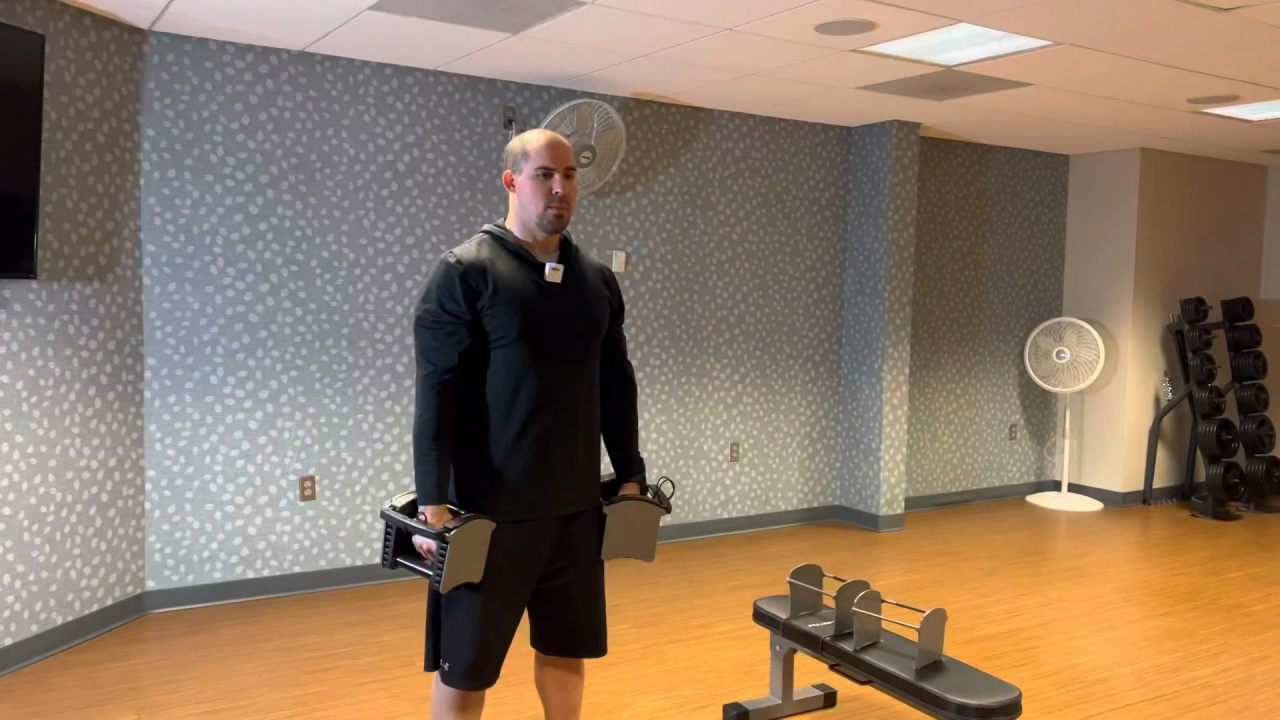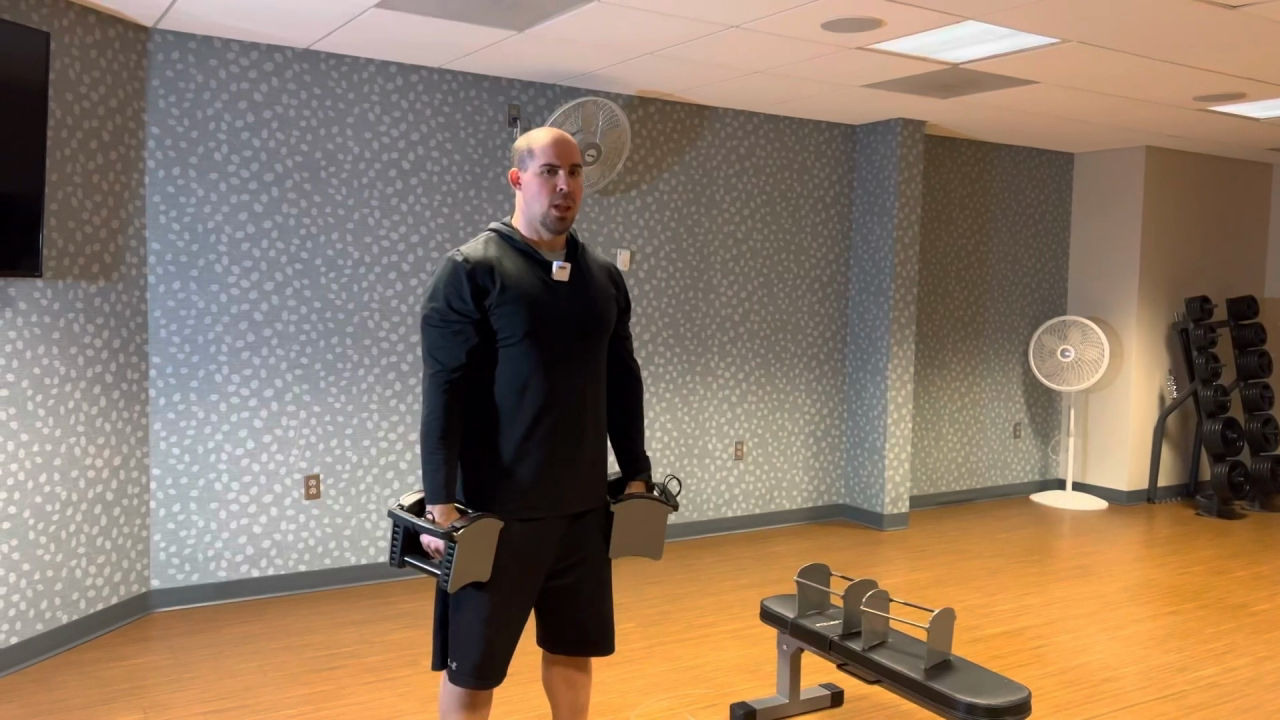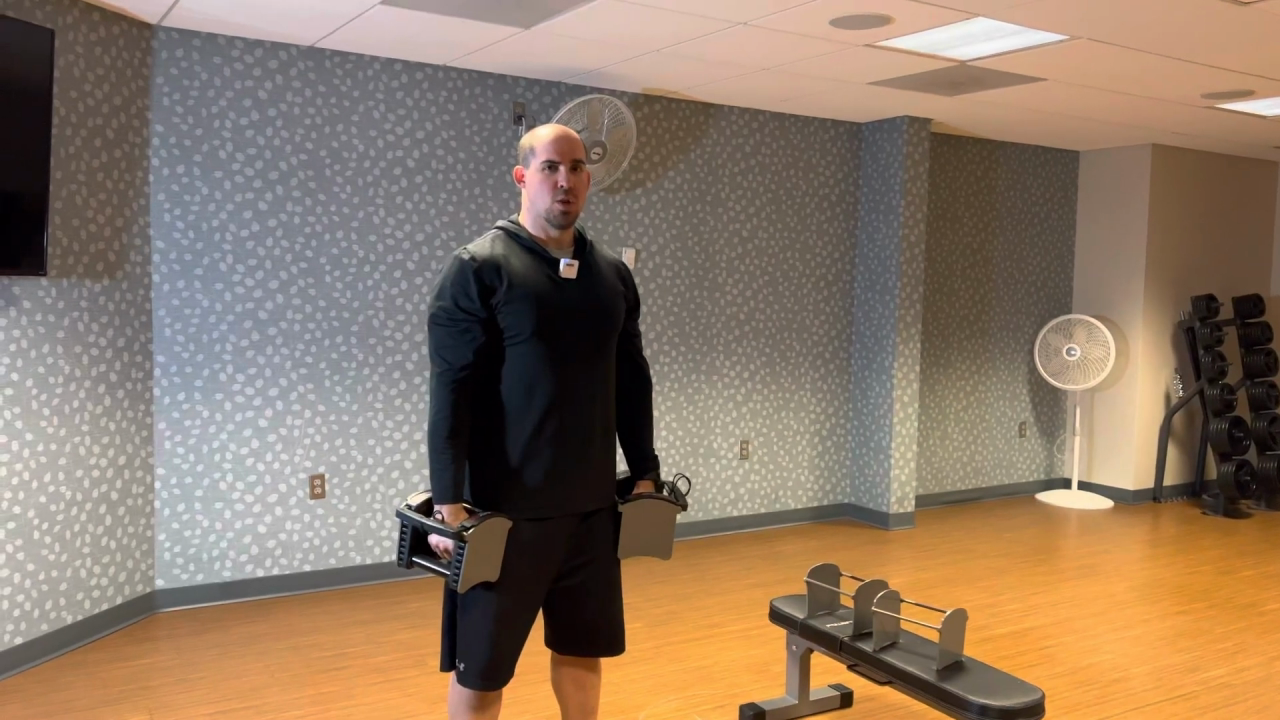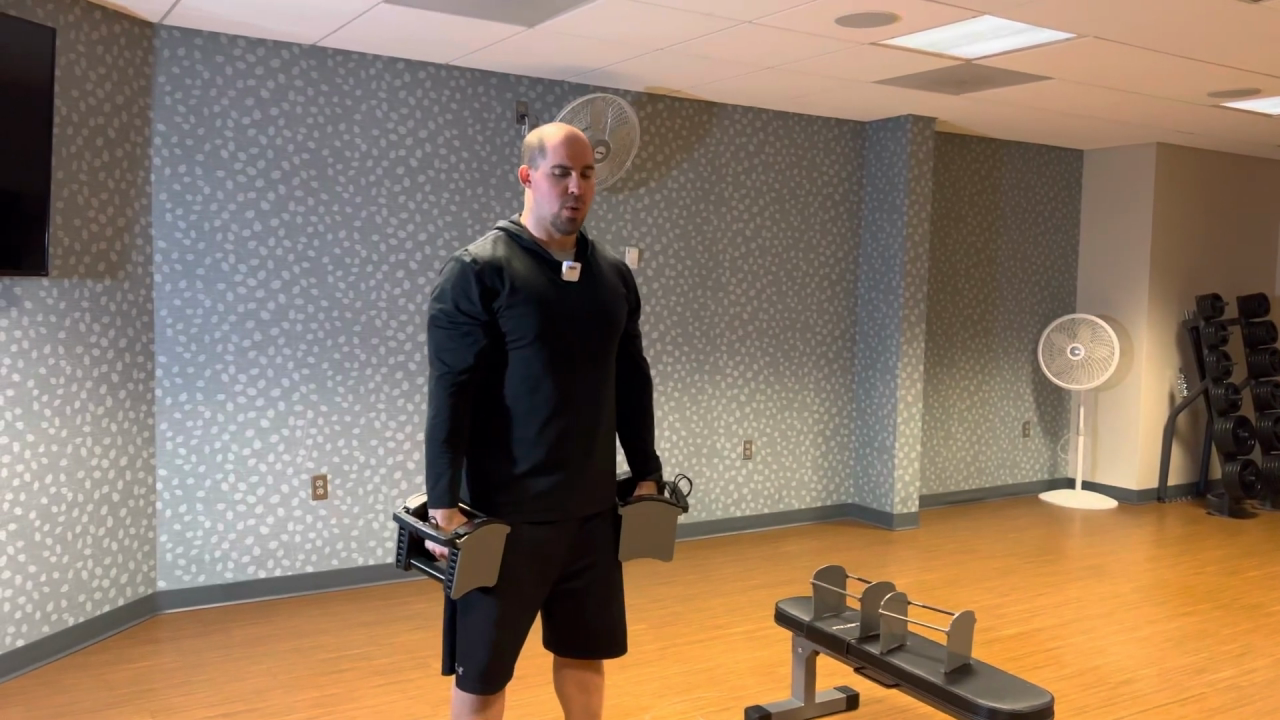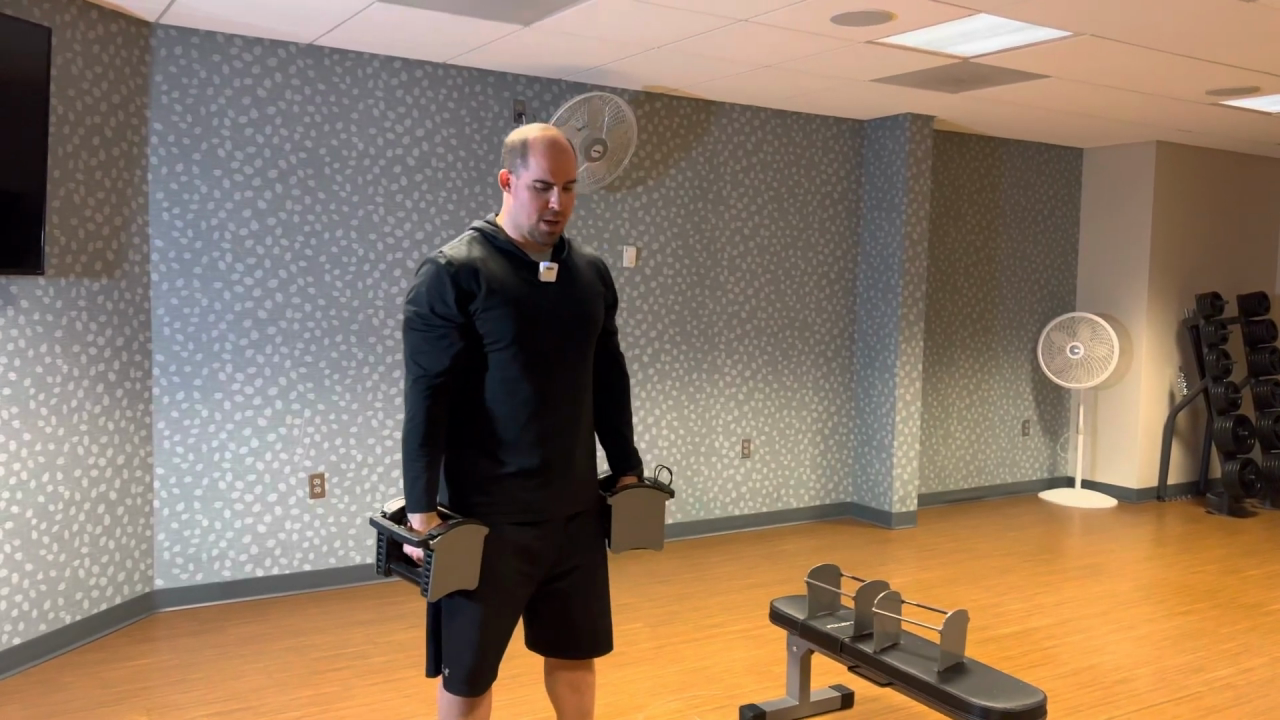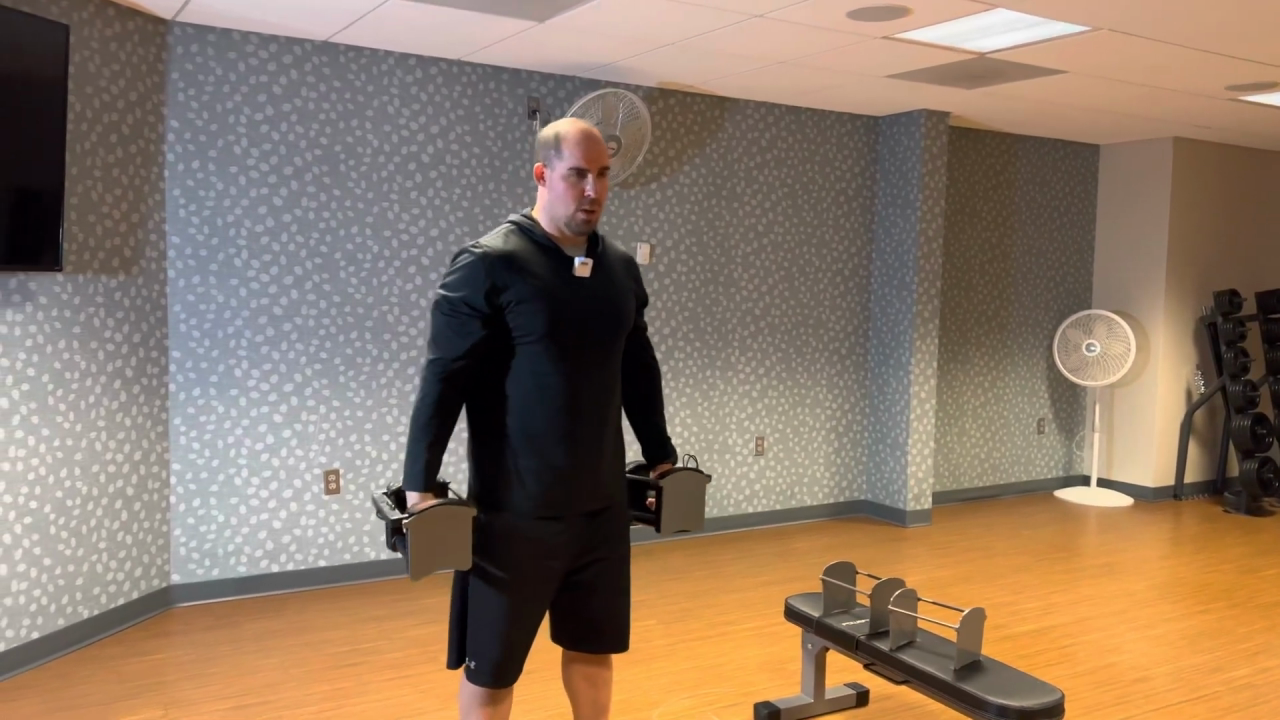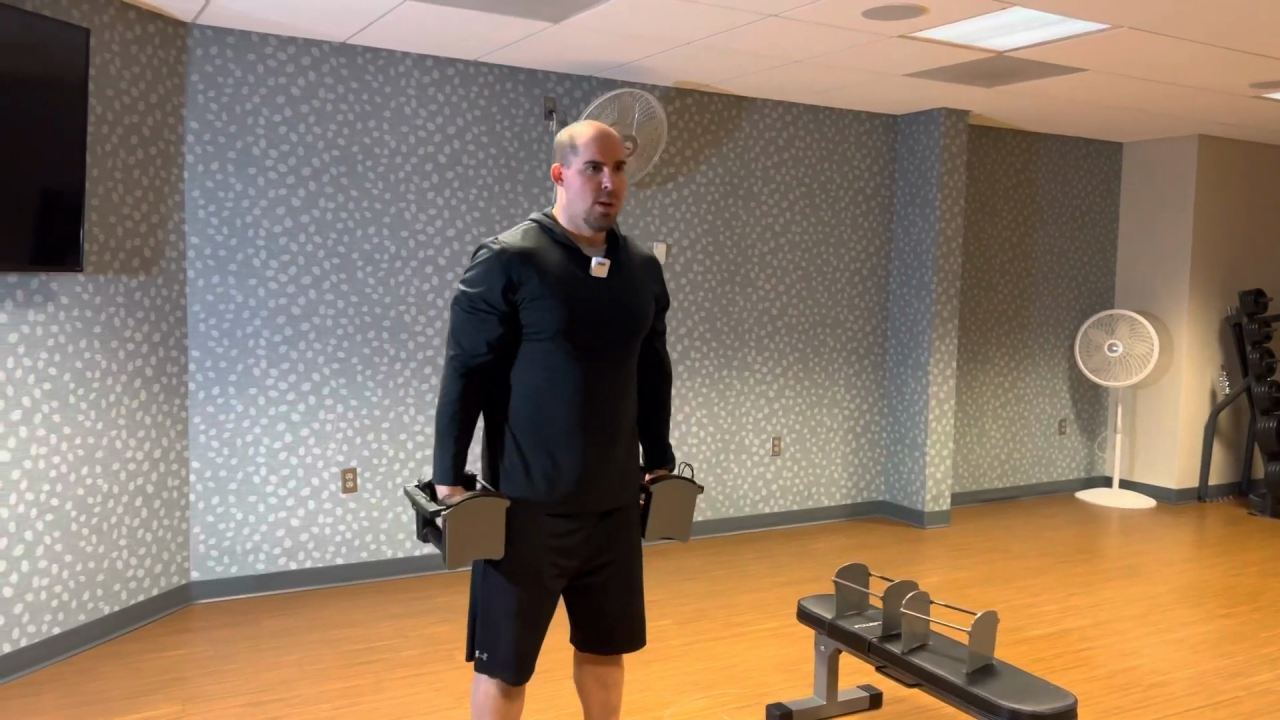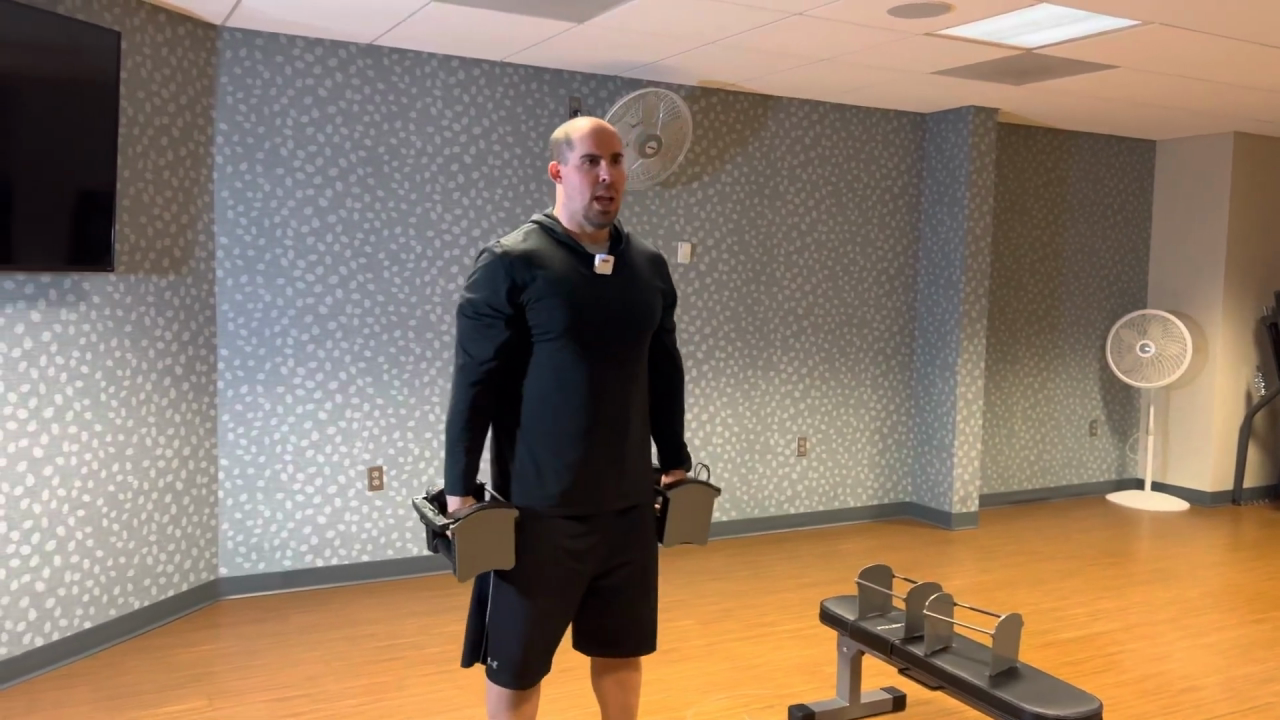
dt=0.5s
person 1, frame 1
left shoulder: (597, 280)
right shoulder: (464, 272)
left elbow: (616, 385)
right elbow: (437, 393)
left wrist: (631, 476)
right wrist: (432, 503)
left hip: (577, 508)
right hip: (488, 511)
left knee: (566, 649)
right knee: (465, 666)
person 1, frame 2
left shoulder: (604, 277)
right shoulder: (470, 271)
left elbow: (622, 383)
right elbow: (444, 392)
left wrist: (637, 473)
right wrist: (440, 501)
left hip: (583, 505)
right hip: (496, 510)
left knee: (574, 649)
right knee: (473, 666)
person 1, frame 3
left shoulder: (612, 274)
right shoulder: (478, 269)
left elbow: (632, 381)
right elbow: (451, 391)
left wrist: (645, 473)
right wrist: (449, 501)
left hip: (592, 505)
right hip: (504, 510)
left knee: (583, 649)
right knee: (481, 666)
person 1, frame 4
left shoulder: (614, 275)
right shoulder: (478, 271)
left elbow: (633, 382)
right elbow: (450, 395)
left wrist: (646, 474)
right wrist: (444, 504)
left hip: (593, 509)
right hip: (505, 513)
left knee: (585, 652)
right knee: (483, 668)
person 1, frame 5
left shoulder: (591, 273)
right shoulder: (453, 273)
left elbow: (609, 381)
right elbow: (427, 399)
left wrist: (627, 469)
right wrist: (421, 508)
left hip: (576, 506)
right hip: (486, 514)
left knee: (577, 650)
right knee: (468, 668)
person 1, frame 6
left shoulder: (620, 269)
right shoulder: (488, 265)
left elbow: (638, 370)
right elbow: (445, 378)
left wrist: (660, 454)
right wrist: (420, 483)
left hip: (602, 500)
right hip: (515, 507)
left knee: (594, 645)
right knee: (493, 662)
person 1, frame 7
left shoulder: (643, 269)
right shoulder: (506, 261)
right elbow: (465, 375)
left wrist: (660, 461)
right wrist: (448, 477)
left hip: (613, 497)
right hip: (528, 500)
left knee: (607, 643)
right knee: (505, 656)
person 1, frame 8
left shoulder: (649, 267)
right shoulder: (510, 263)
left elbow: (665, 372)
right elbow: (475, 384)
left wrist: (676, 461)
right wrist: (460, 488)
left hip: (628, 500)
right hip: (539, 505)
left knee: (623, 647)
right knee: (517, 661)
